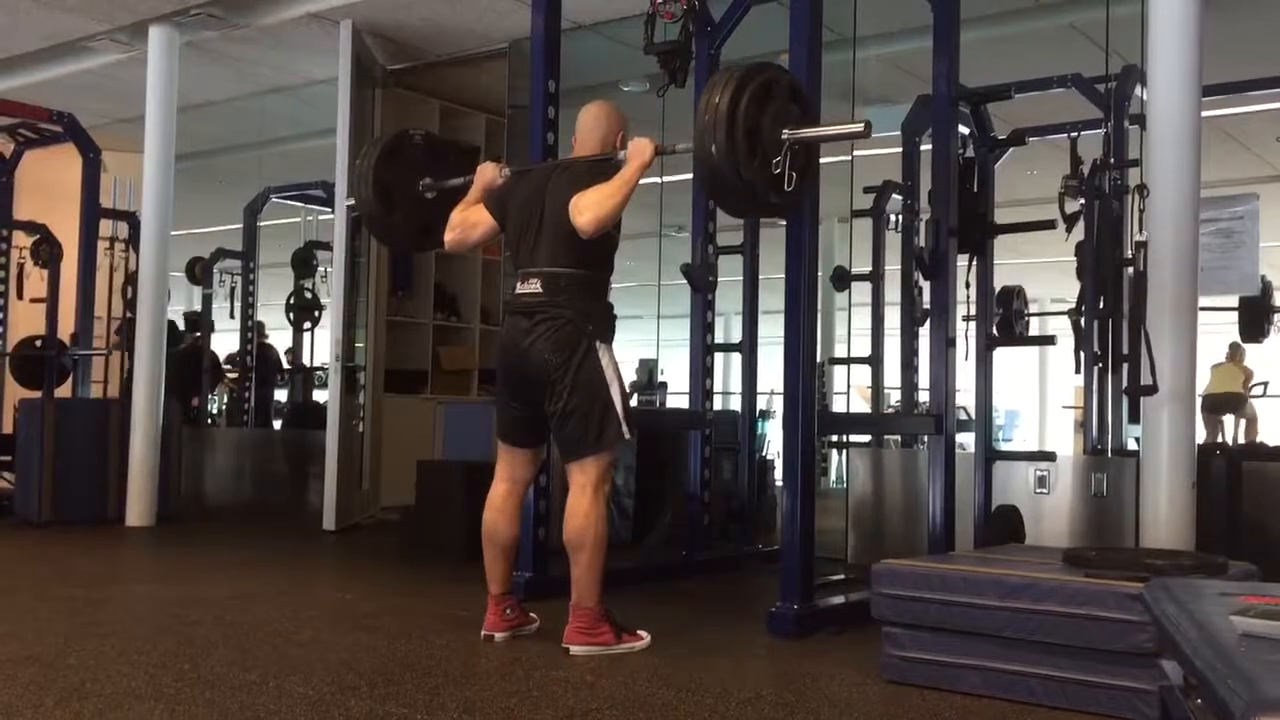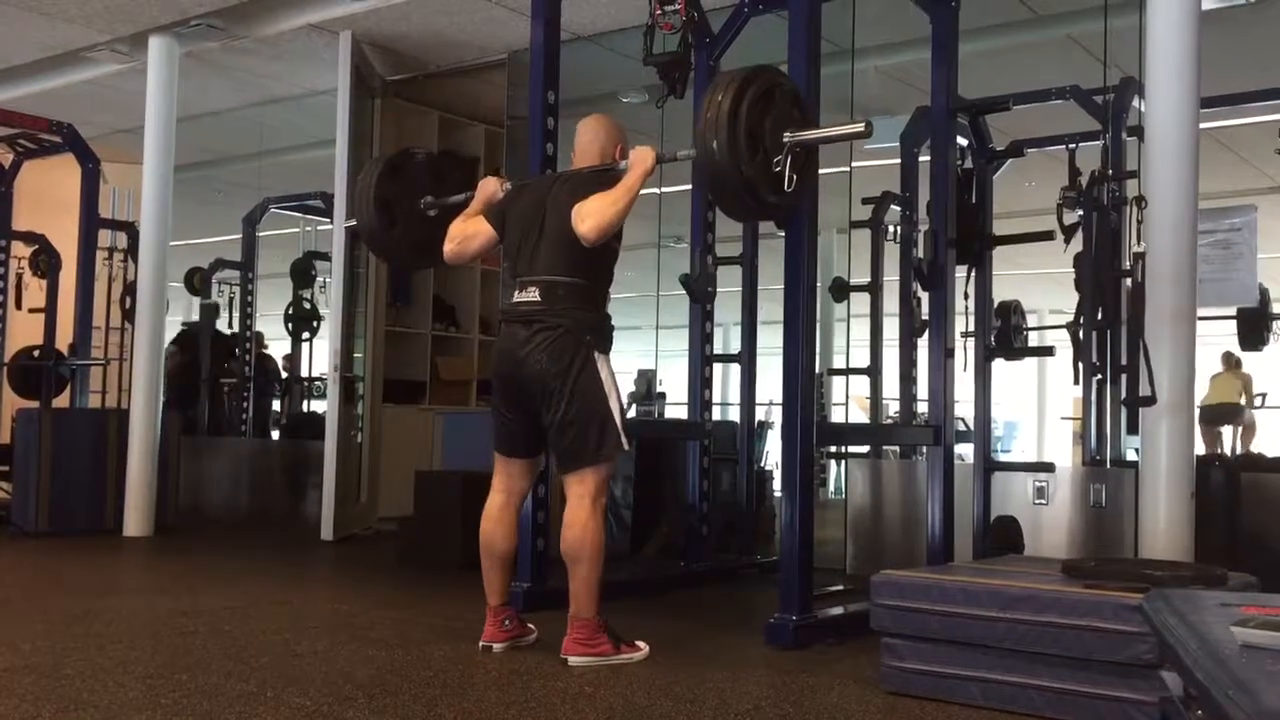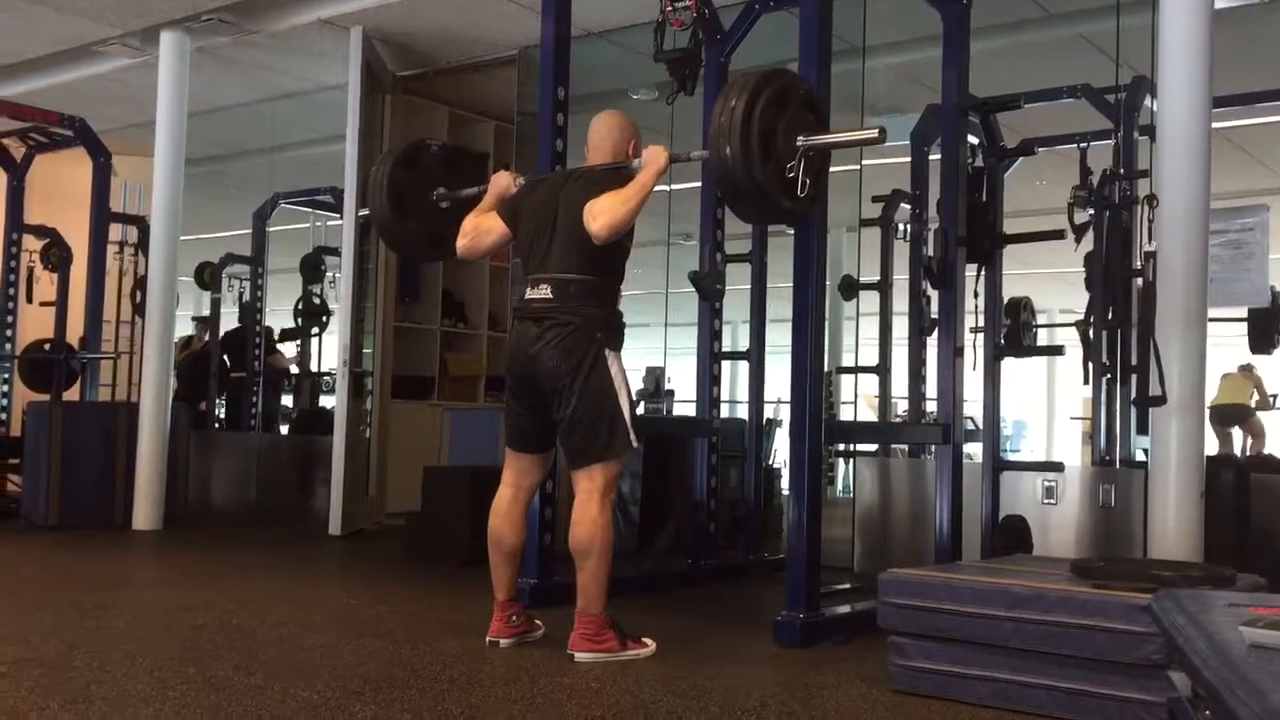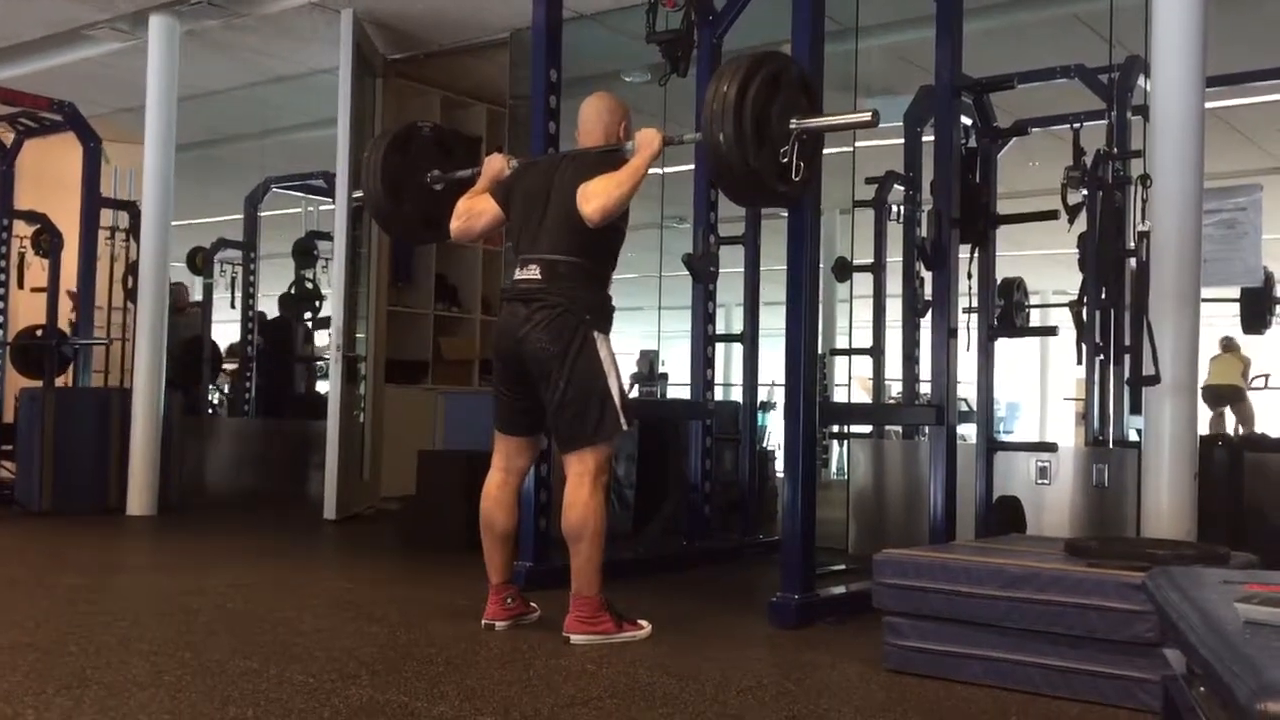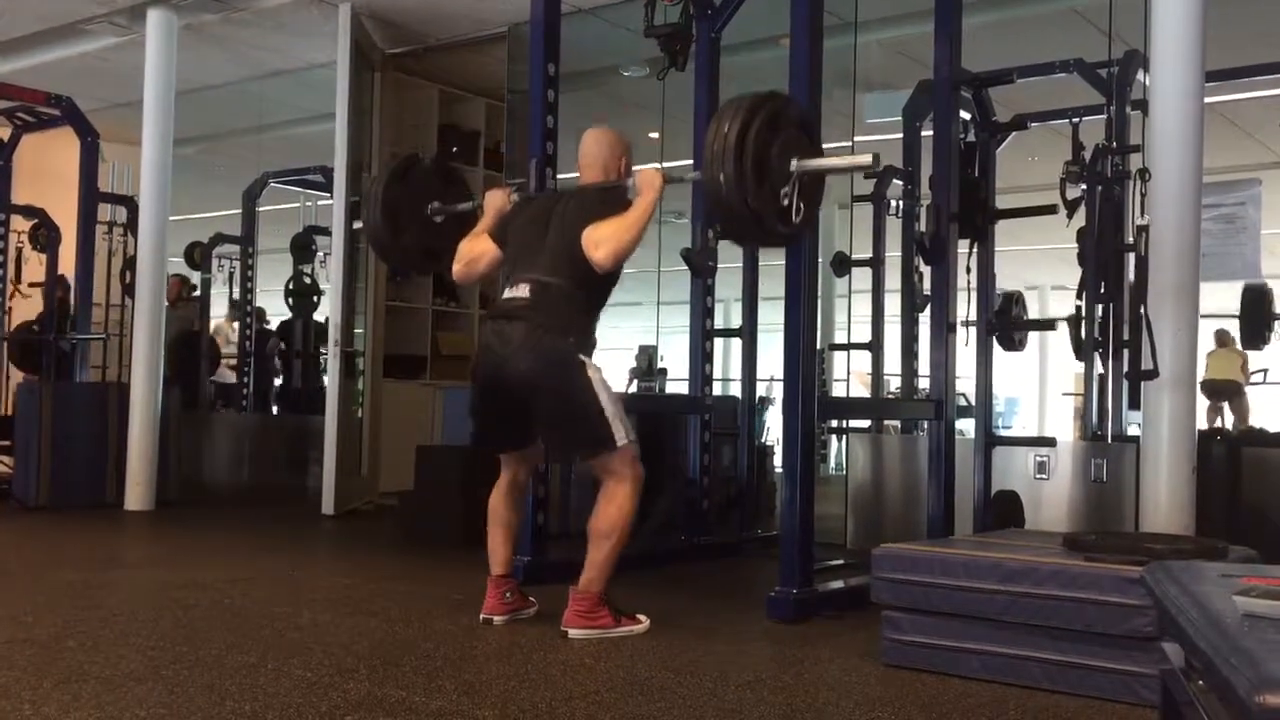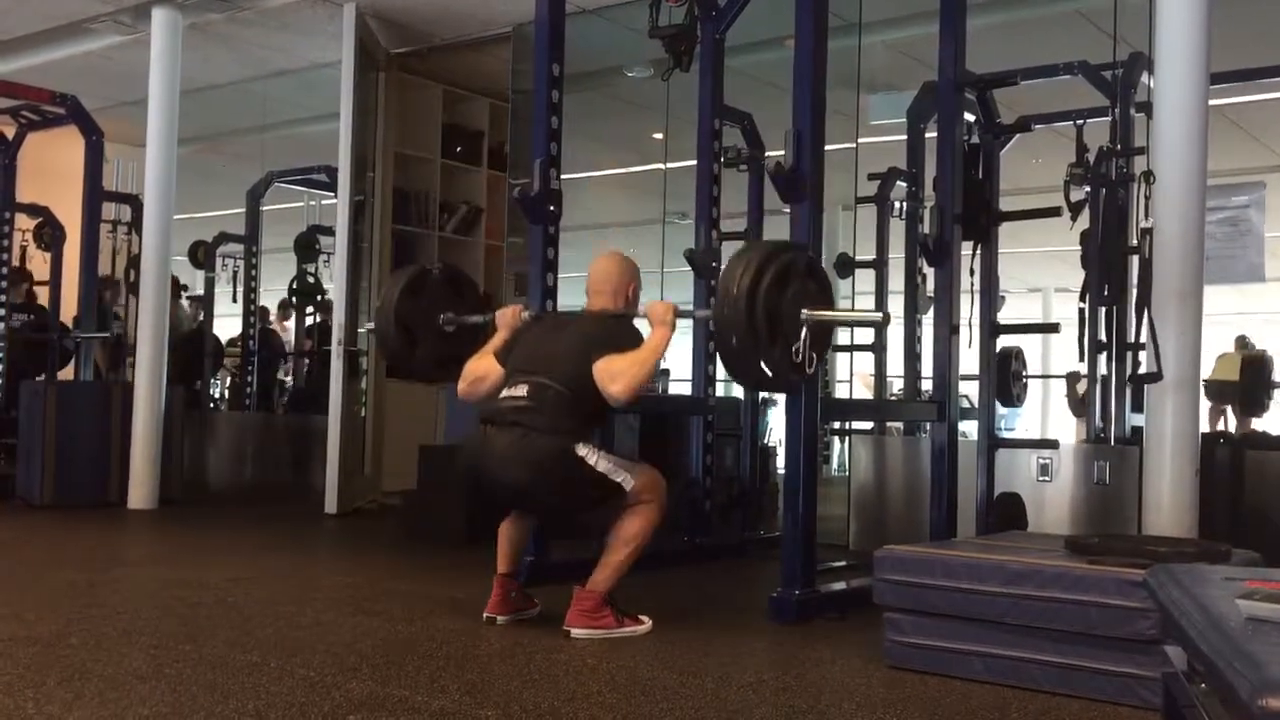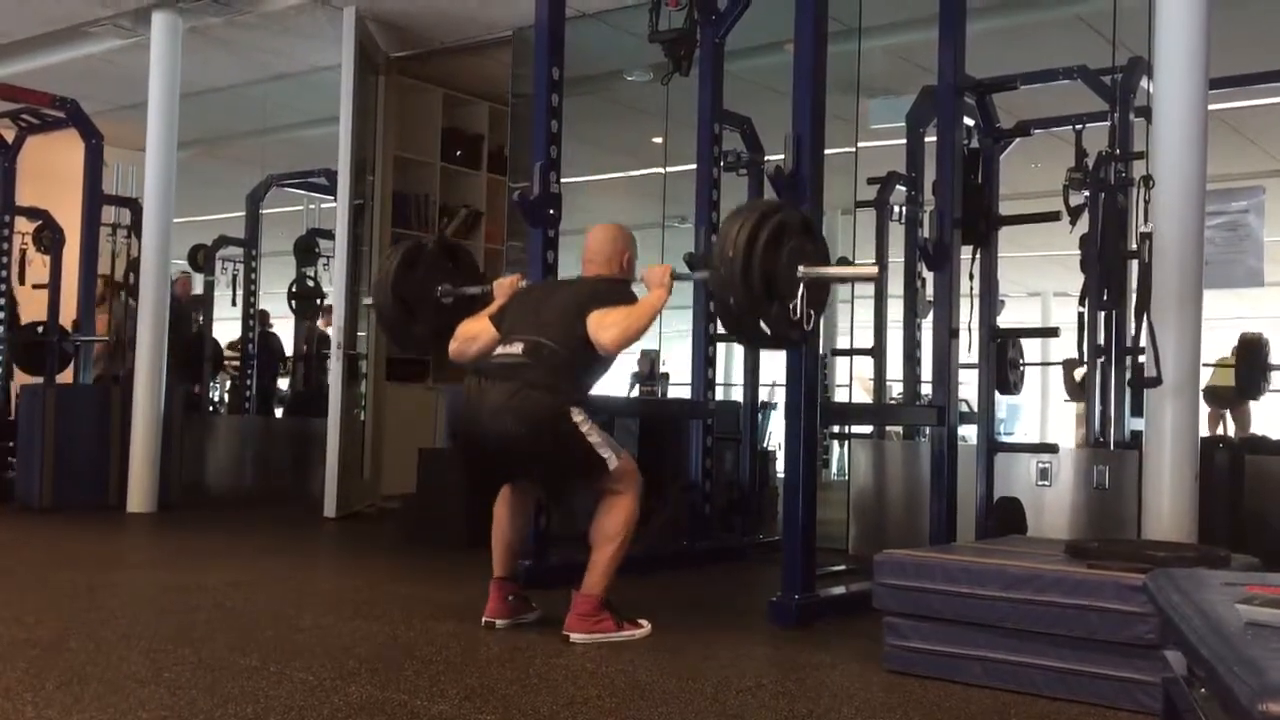
dt=0.7s
person 1, frame 1
left shoulder: (522, 182)
right shoulder: (602, 172)
left elbow: (456, 235)
right elbow: (587, 218)
left wrist: (481, 186)
right wrist: (636, 165)
left hip: (517, 333)
right hip: (571, 335)
left knee: (511, 474)
right knee: (590, 478)
left ankle: (500, 610)
right ankle: (587, 623)
person 1, frame 2
left shoulder: (522, 194)
right shoulder: (604, 183)
left elbow: (454, 247)
right elbow: (590, 226)
left wrist: (482, 200)
right wrist: (639, 172)
left hip: (513, 342)
right hip: (568, 344)
left knee: (508, 484)
right knee: (586, 488)
left ankle: (498, 620)
right ankle: (585, 634)
person 1, frame 3
left shoulder: (535, 190)
right shoulder: (618, 181)
left elbow: (468, 243)
right elbow: (601, 224)
left wrist: (495, 194)
right wrist: (651, 171)
left hip: (526, 337)
right hip: (580, 340)
left knee: (517, 479)
right knee: (595, 484)
left ankle: (505, 615)
right ankle: (592, 630)
person 1, frame 4
left shoulder: (528, 172)
right shoulder: (610, 164)
left elbow: (461, 225)
right elbow: (594, 208)
left wrist: (489, 177)
right wrist: (645, 155)
left hip: (514, 321)
right hip: (567, 324)
left knee: (507, 464)
right knee: (587, 468)
left ankle: (501, 598)
right ankle: (587, 612)
person 1, frame 5
left shoulder: (531, 206)
right shoulder: (611, 199)
left elbow: (463, 268)
right elbow: (603, 253)
left wrist: (492, 214)
right wrist: (649, 195)
left hip: (493, 346)
right hip: (549, 350)
left knee: (516, 469)
right knee: (622, 473)
left ankle: (500, 592)
right ankle: (587, 606)
person 1, frame 6
left shoulder: (538, 326)
right shoulder: (617, 331)
left elbow: (469, 386)
right elbow: (618, 387)
left wrist: (504, 331)
right wrist: (661, 330)
left hip: (479, 454)
right hip: (534, 455)
right knee: (648, 491)
left ankle: (504, 593)
right ankle: (590, 605)
person 1, frame 7
left shoulder: (533, 293)
right shoulder: (612, 292)
left elbow: (459, 347)
right elbow: (609, 336)
left wrist: (500, 300)
right wrist: (657, 293)
left hip: (470, 407)
right hip: (529, 409)
left knee: (517, 481)
right knee: (623, 483)
left ankle: (502, 597)
right ankle: (588, 611)
